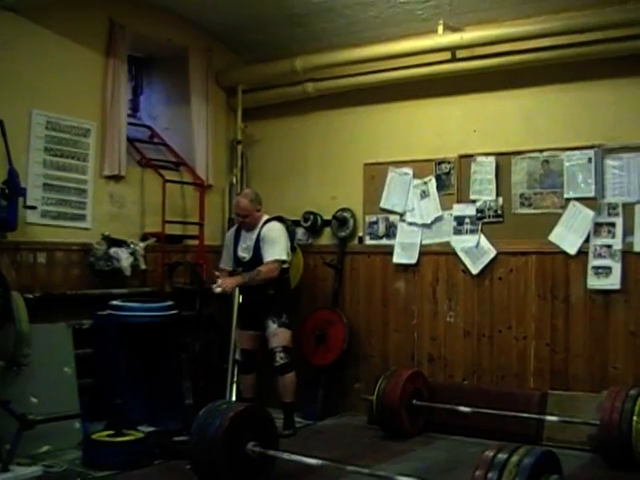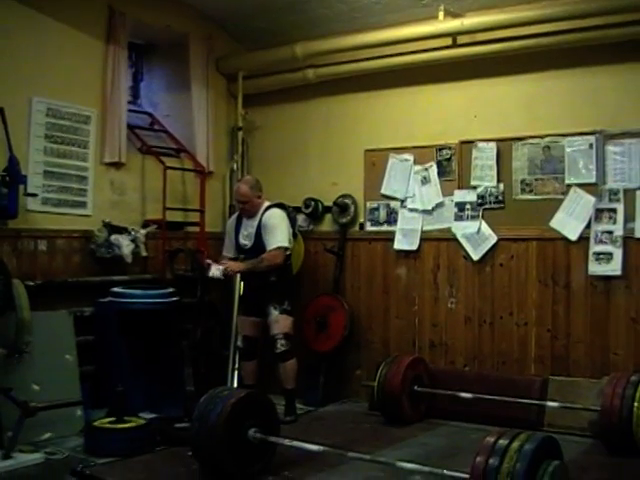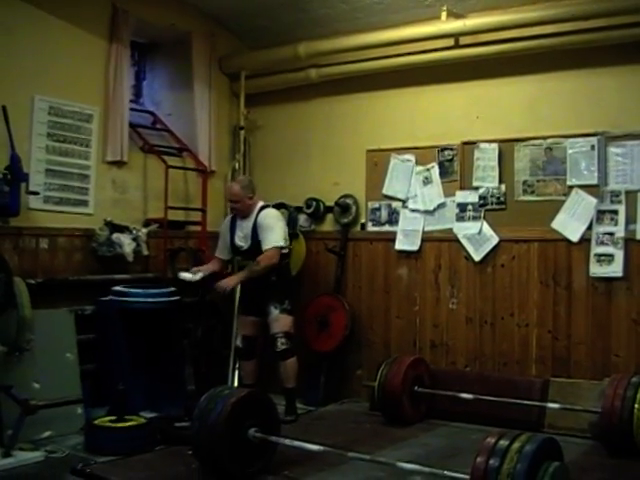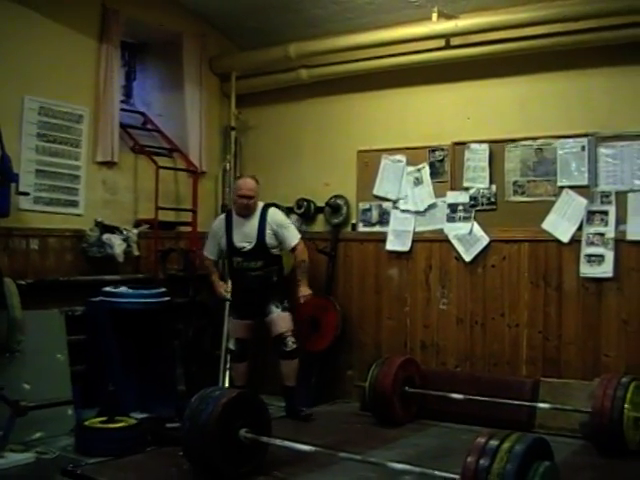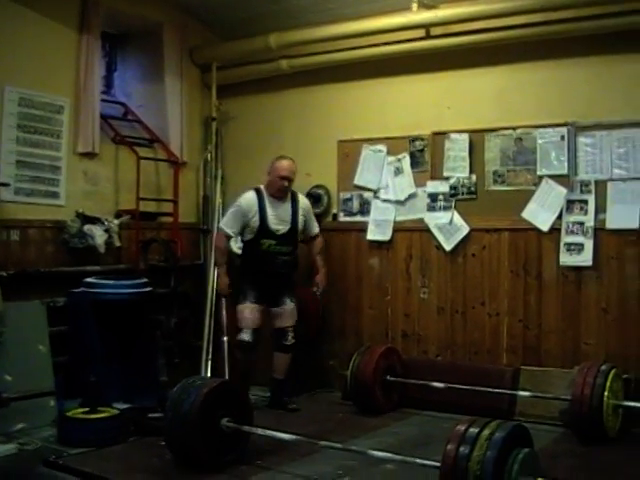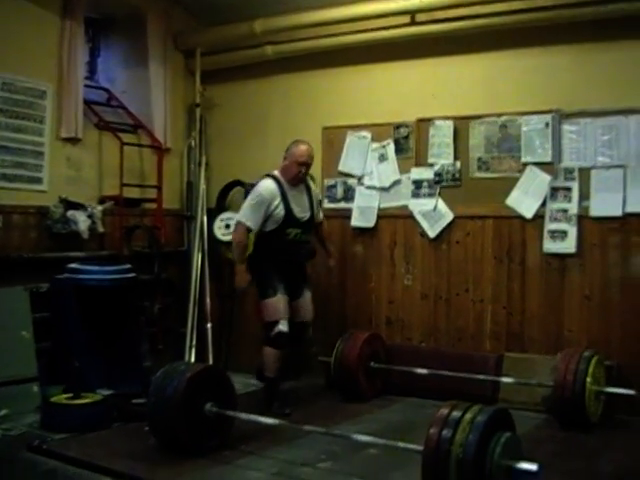
dt=0.4s
person 1, frame 1
left shoulder: (273, 229)
right shoulder: (233, 234)
left elbow: (271, 270)
right elbow: (226, 269)
left wrist: (237, 280)
right wrist: (223, 281)
left hip: (275, 302)
right hip: (249, 302)
left knee: (281, 358)
right knee: (244, 359)
left ankle: (288, 418)
person 1, frame 2
left shoulder: (274, 216)
right shoulder: (234, 221)
left elbow: (276, 257)
right elbow: (229, 256)
left wrist: (242, 266)
right wrist: (222, 266)
left hip: (276, 289)
right hip: (251, 289)
left knee: (282, 345)
right knee: (246, 346)
left ankle: (290, 404)
person 1, frame 3
left shoulder: (268, 216)
right shoulder: (229, 223)
left elbow: (272, 257)
right elbow: (221, 259)
left wrist: (236, 277)
right wrist: (201, 270)
left hip: (275, 288)
right hip: (250, 291)
left knee: (283, 344)
right knee: (245, 345)
left ankle: (290, 404)
person 1, frame 4
left shoulder: (273, 216)
right shoulder: (221, 223)
left elbow: (298, 249)
right elbow: (209, 259)
left wrist: (303, 283)
right wrist: (217, 282)
left hip: (272, 290)
right hip: (241, 292)
left knee: (286, 342)
right knee: (238, 347)
left ankle: (291, 402)
person 1, frame 5
left shoulder: (301, 203)
right shoulder: (249, 201)
left elbow: (314, 237)
right elbow: (222, 237)
left wrist: (320, 269)
right wrist: (221, 272)
left hip: (284, 280)
right hip: (253, 279)
left knee: (286, 338)
right knee: (247, 337)
left ankle: (279, 393)
right ankle: (240, 385)
person 1, frame 6
left shoulder: (310, 190)
right shoulder: (267, 190)
left elbow: (318, 225)
right elbow: (241, 230)
left wrist: (329, 253)
right wrist: (241, 269)
left hip: (298, 269)
right hip: (271, 270)
left knee: (301, 331)
right knee: (279, 330)
left ankle: (271, 375)
right ankle: (271, 393)
